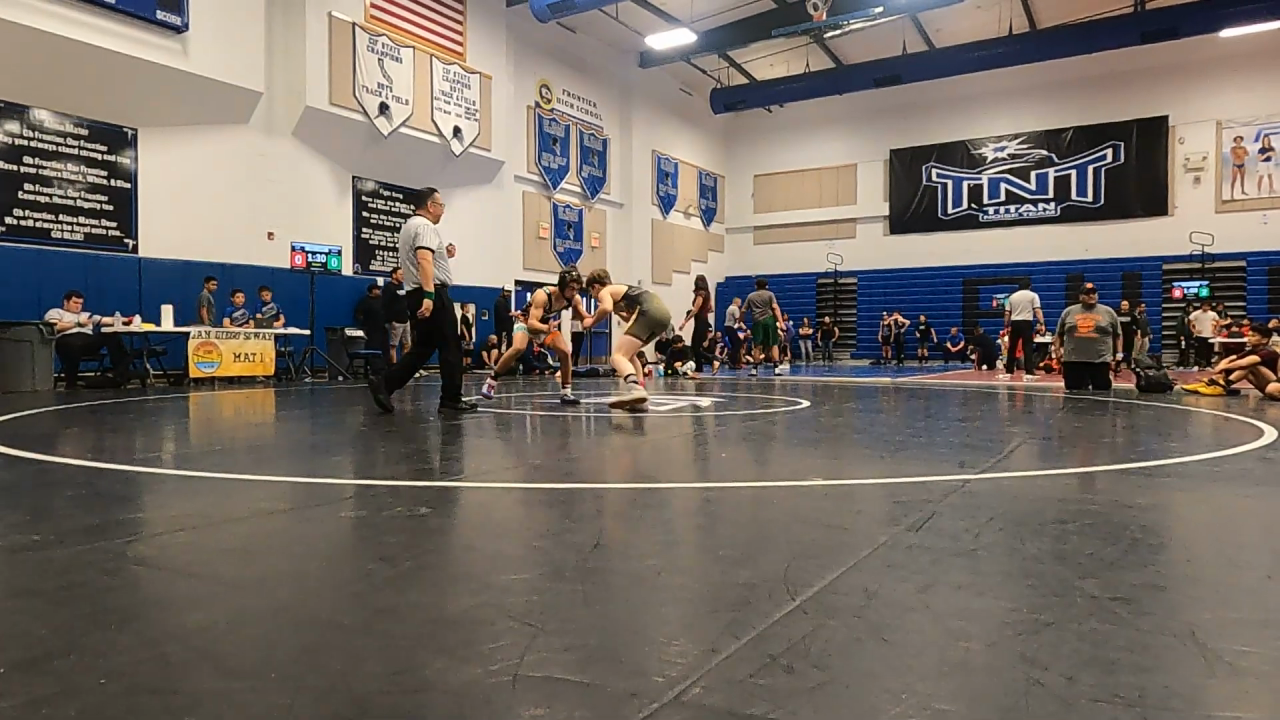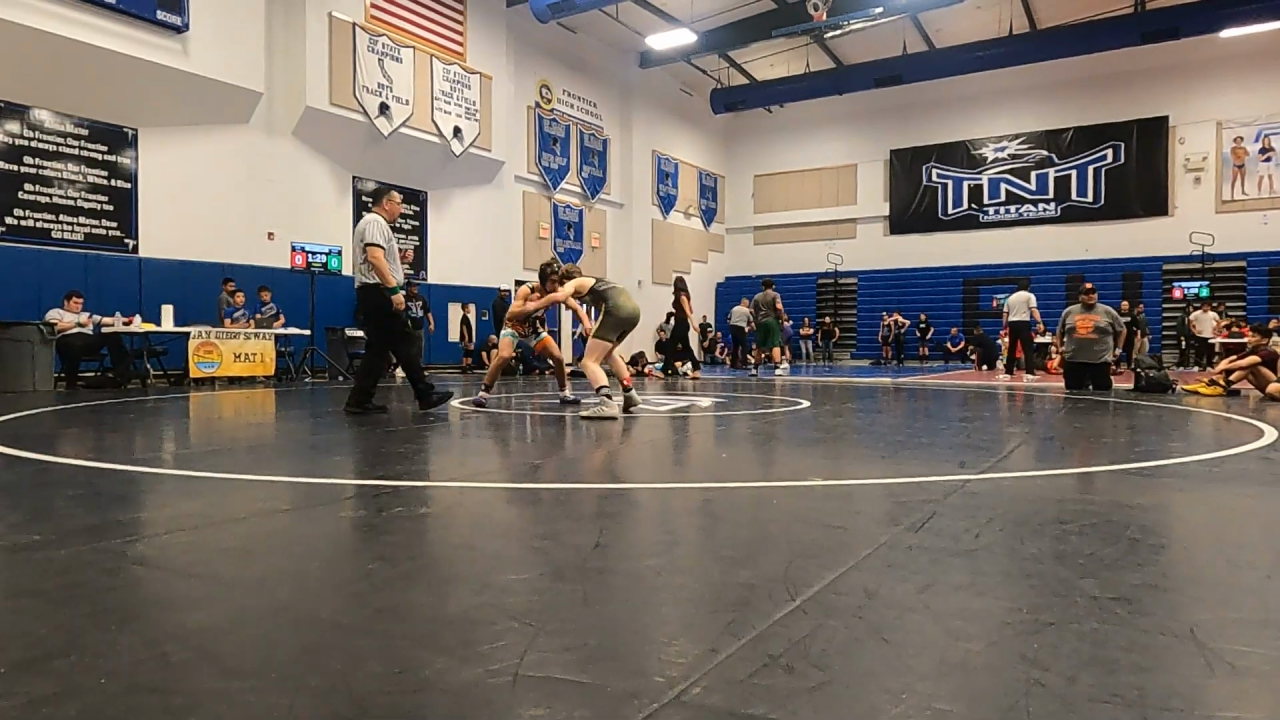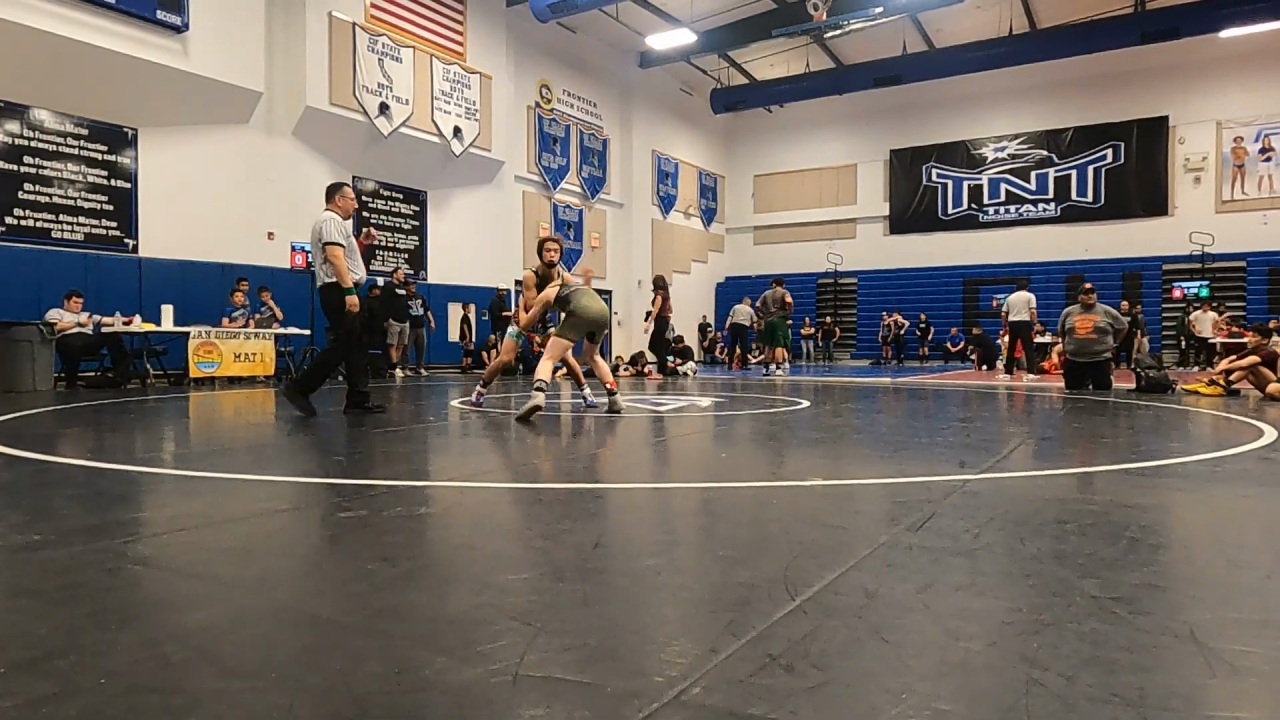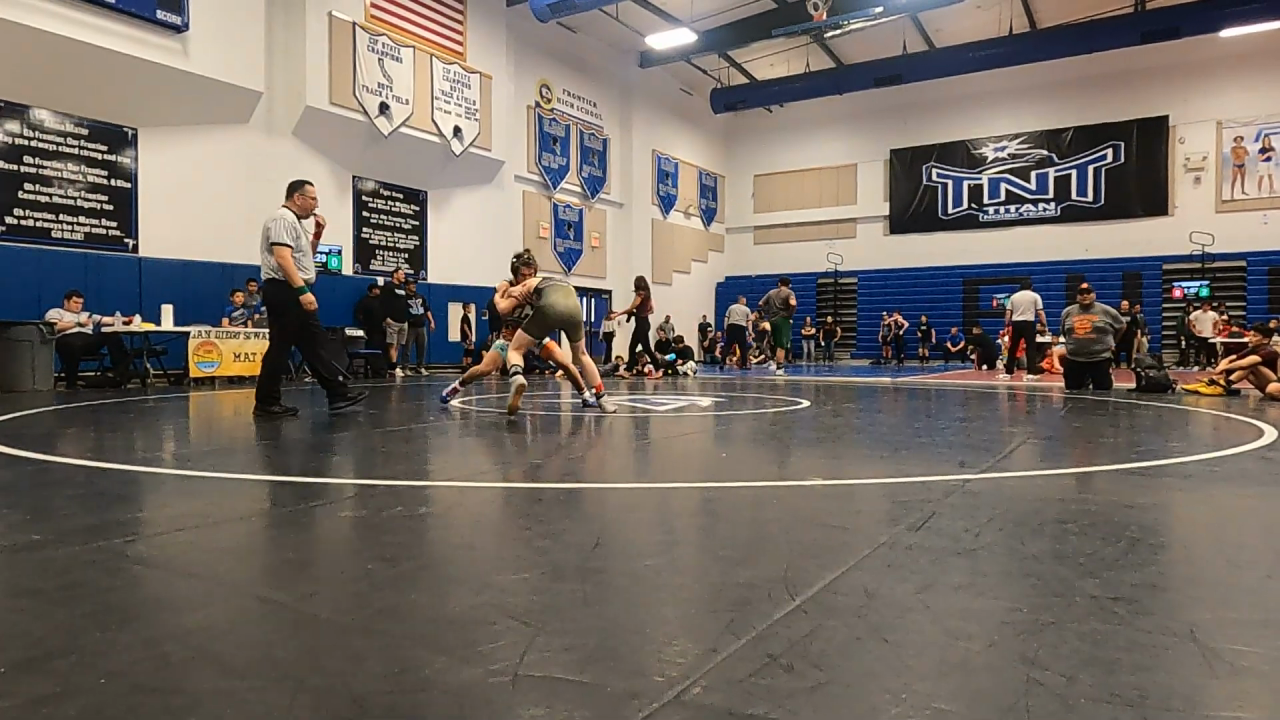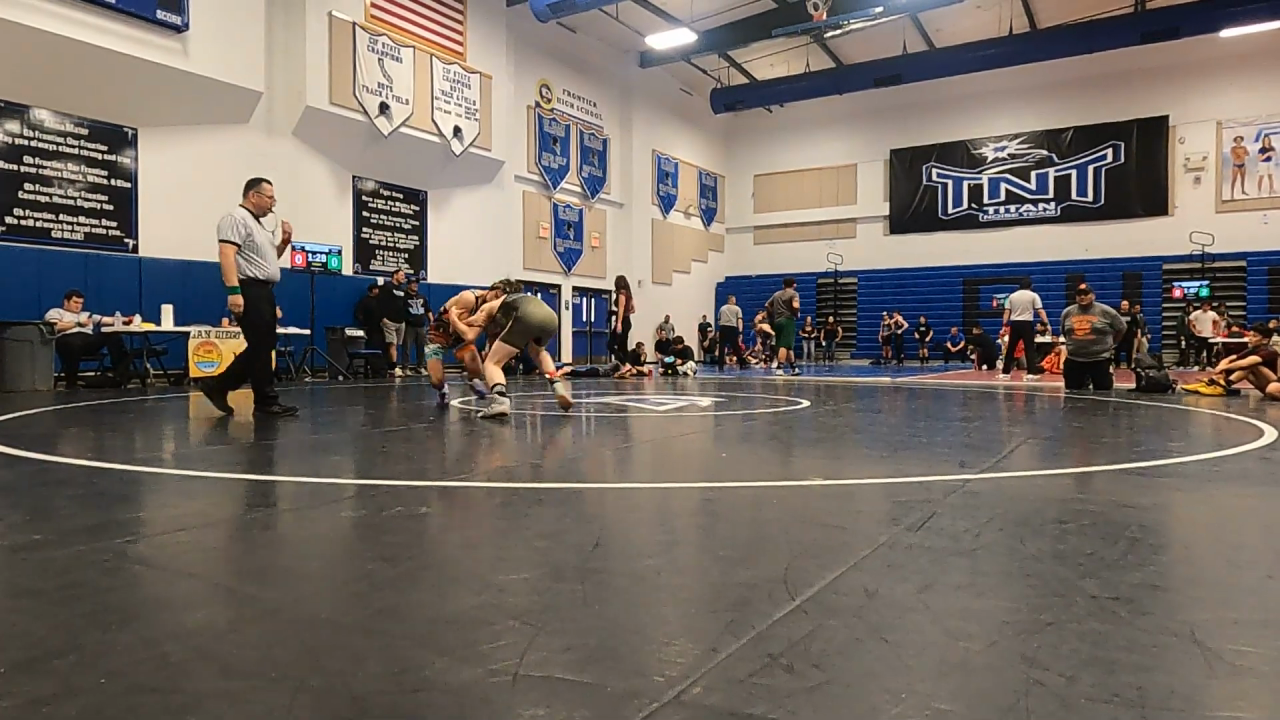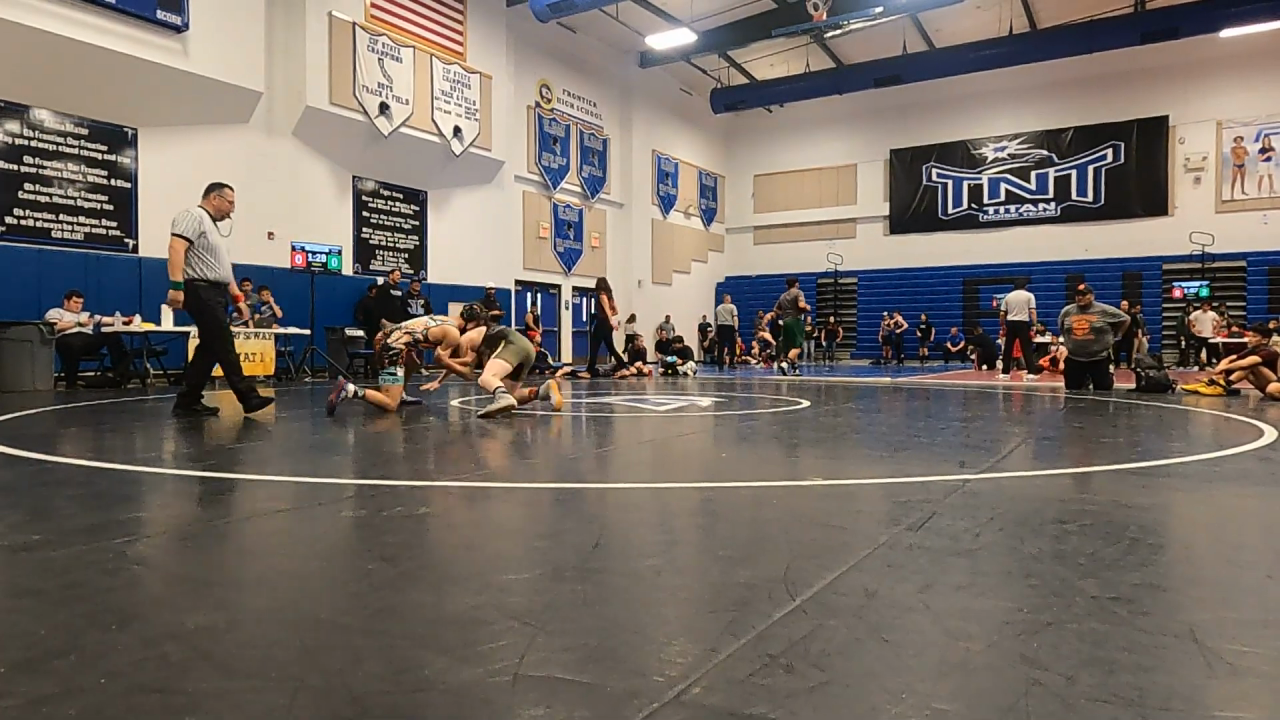
dt=0.3s
person 1, frame 1
left shoulder: (408, 226)
right shoulder: (425, 227)
right elbow: (424, 261)
left wrist: (442, 254)
right wrist: (429, 295)
left hip: (415, 294)
right hip: (433, 295)
left knee: (424, 346)
right knee: (451, 346)
left ankle: (383, 384)
right ankle: (452, 400)
person 1, frame 2
left shoulder: (373, 223)
right shoulder: (375, 223)
right elbow: (375, 258)
left wrist: (399, 259)
right wrist: (395, 290)
left hip: (374, 294)
right hip: (378, 293)
left knee: (378, 349)
right knee: (404, 344)
left ankle: (359, 400)
right ankle: (426, 396)
person 1, frame 3
left shoulder: (336, 222)
right shoulder: (332, 221)
right elbow: (335, 257)
left wrist: (361, 243)
right wrist: (349, 291)
left hip: (340, 292)
right hip: (338, 291)
left knee: (356, 346)
right knee: (344, 346)
left ankle: (358, 400)
right ankle: (298, 388)
person 1, frame 4
left shoulder: (294, 222)
right shoulder: (283, 219)
left elbow: (305, 256)
right elbow: (282, 258)
left wrist: (317, 234)
right wrist: (302, 291)
left hip: (296, 292)
right hip: (285, 292)
left knee: (315, 342)
right knee: (282, 347)
left ankle: (338, 394)
right ankle: (267, 402)
person 1, frame 5
left shoulder: (259, 223)
right shoulder: (236, 218)
left elbow: (271, 257)
right elbow: (226, 255)
left wrist: (285, 241)
right wrist: (233, 291)
left hip: (262, 291)
right hip: (248, 291)
left knee: (264, 344)
right knee: (261, 347)
left ankle: (217, 385)
right ankle: (267, 403)
person 1, frame 6
left shoulder: (212, 225)
right shoulder: (193, 217)
right elbow: (176, 249)
left wrist: (239, 297)
right wrist: (176, 286)
left hip: (214, 293)
right hip: (201, 292)
left knee: (209, 348)
right knee: (223, 343)
left ankle: (188, 402)
right ankle: (248, 396)
